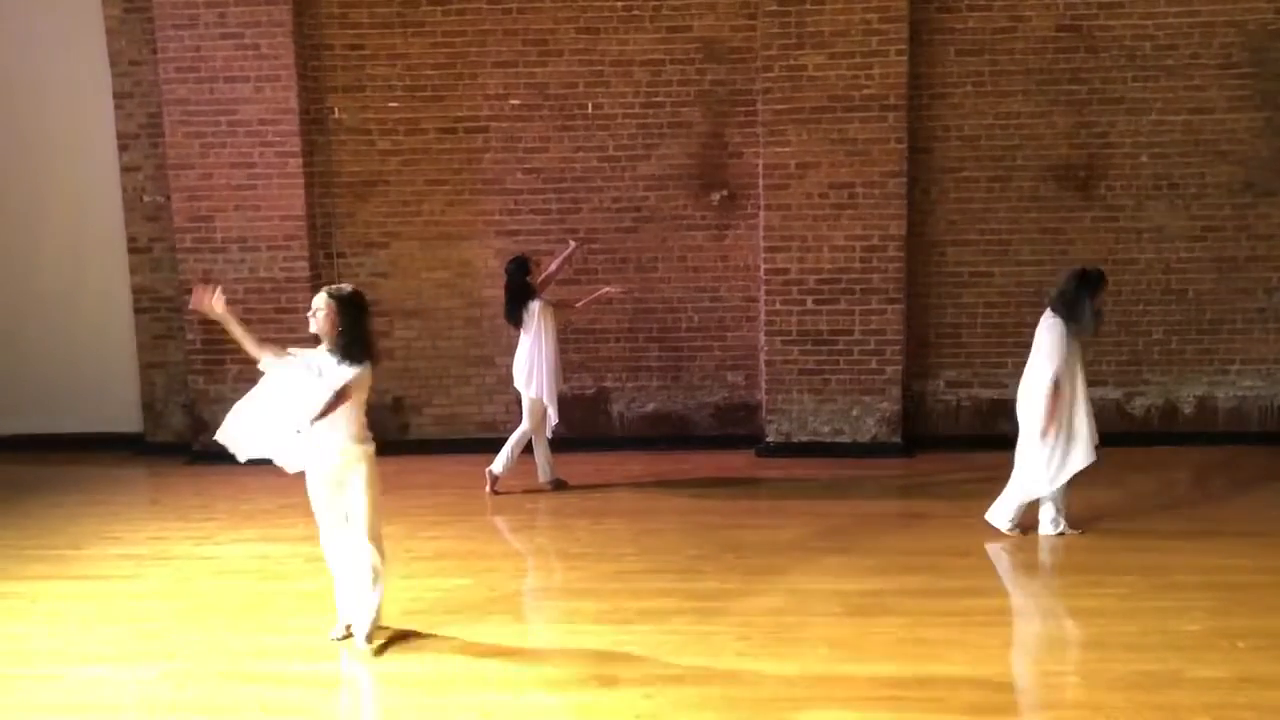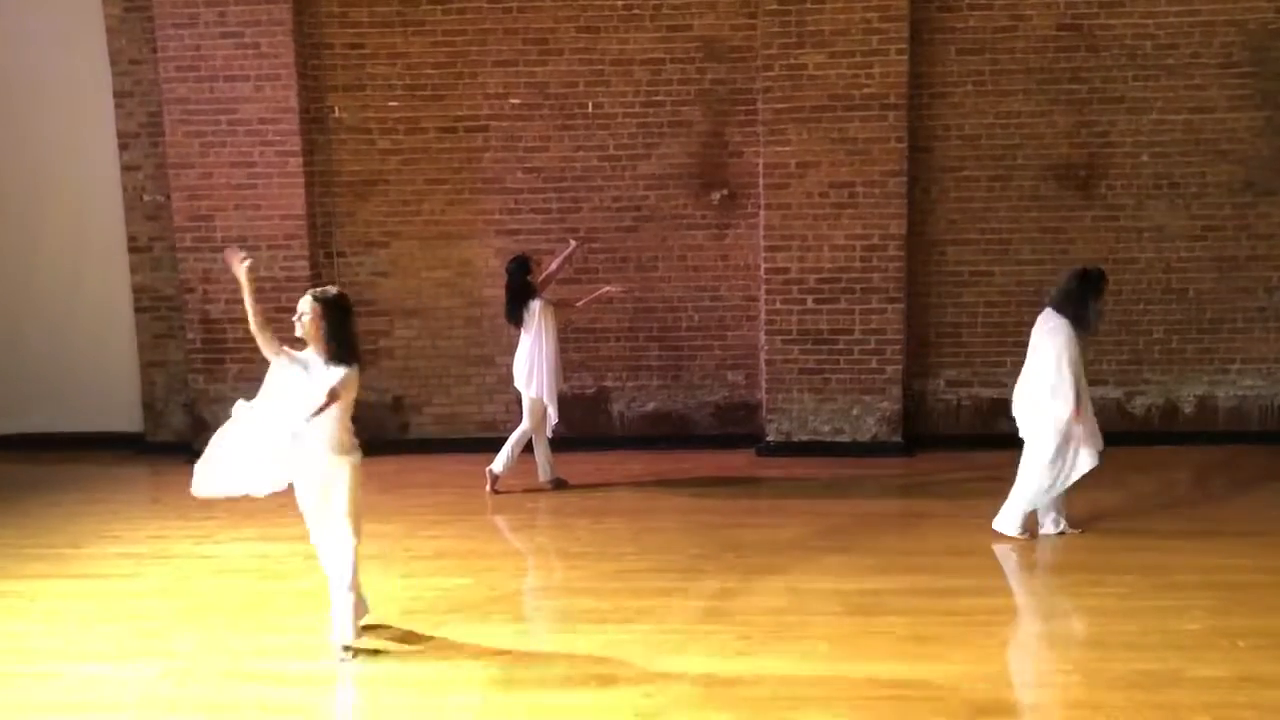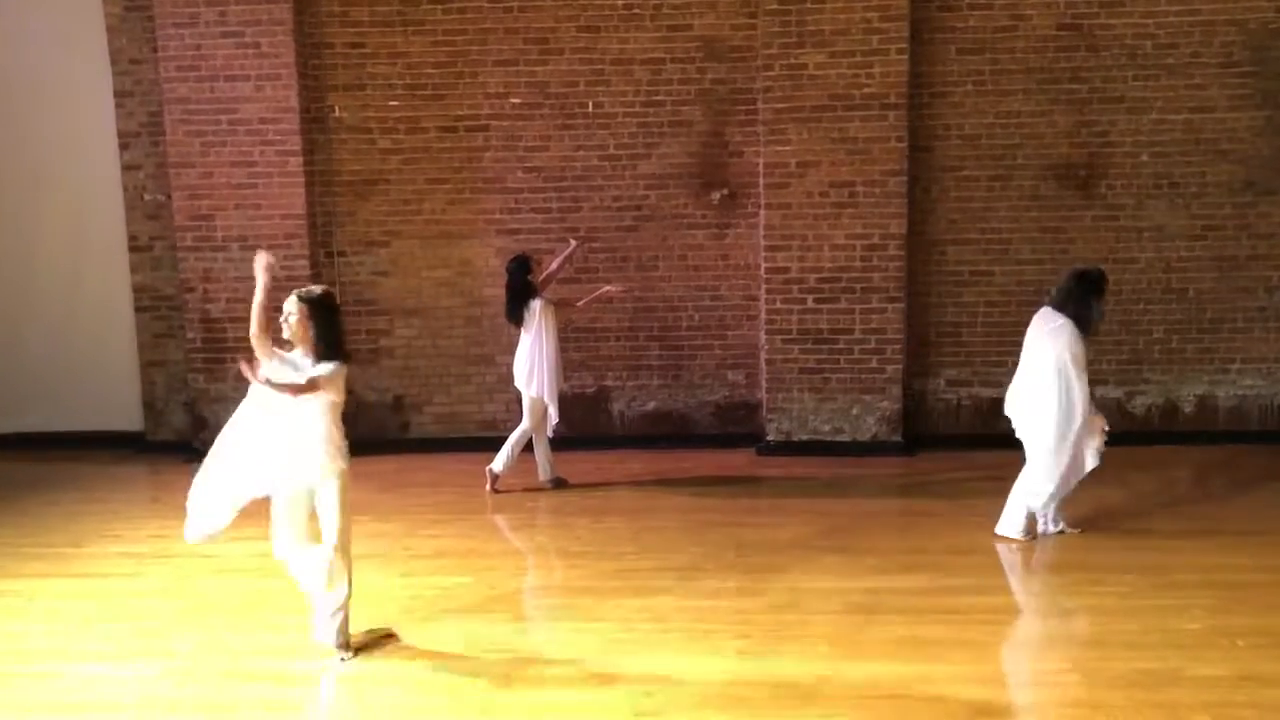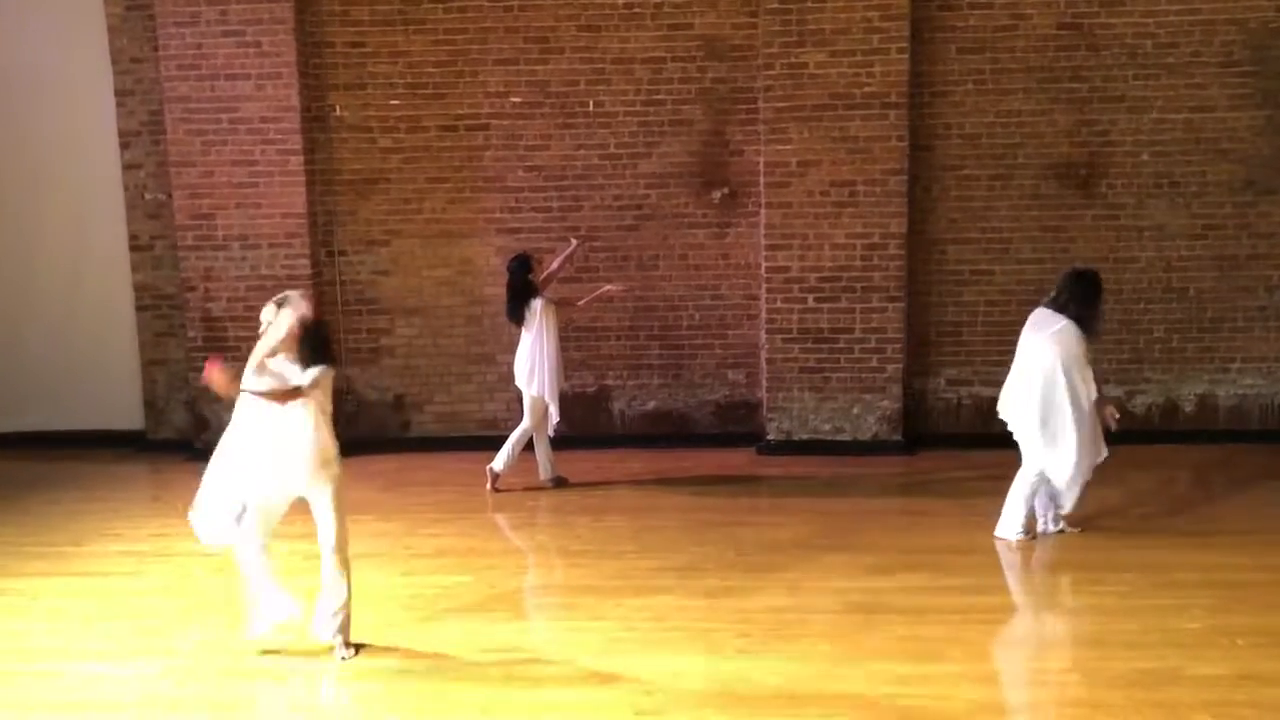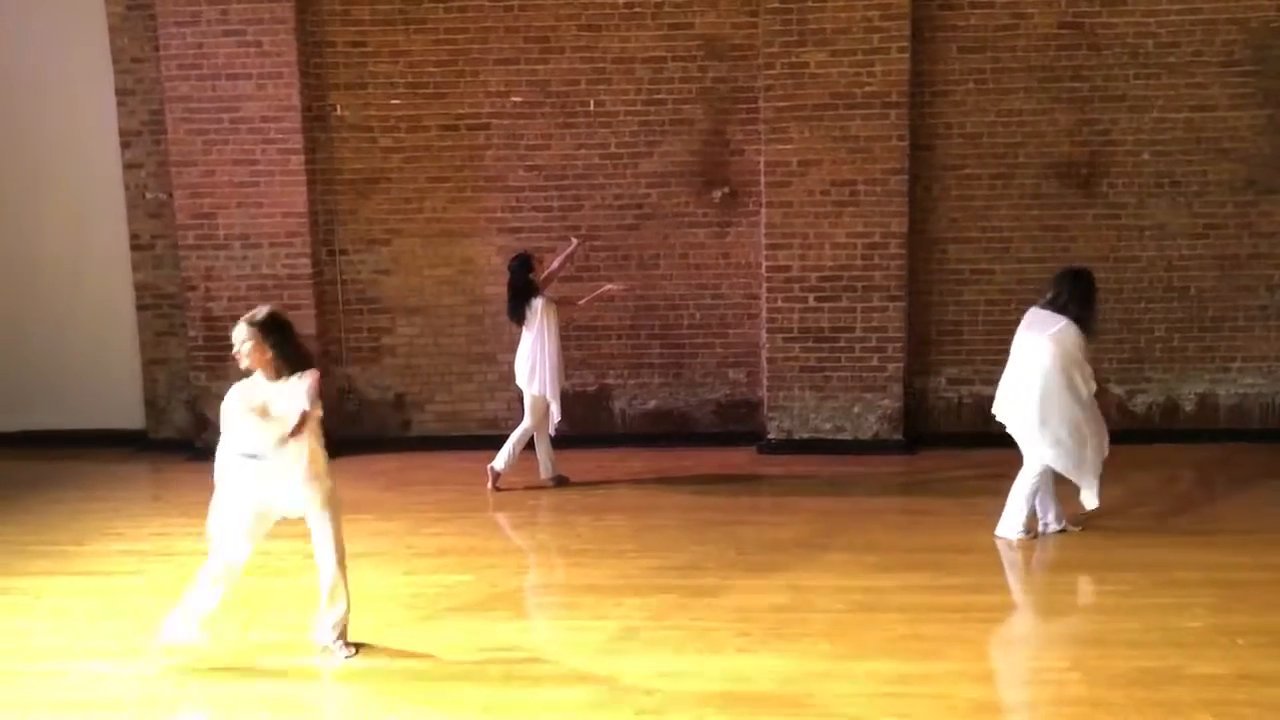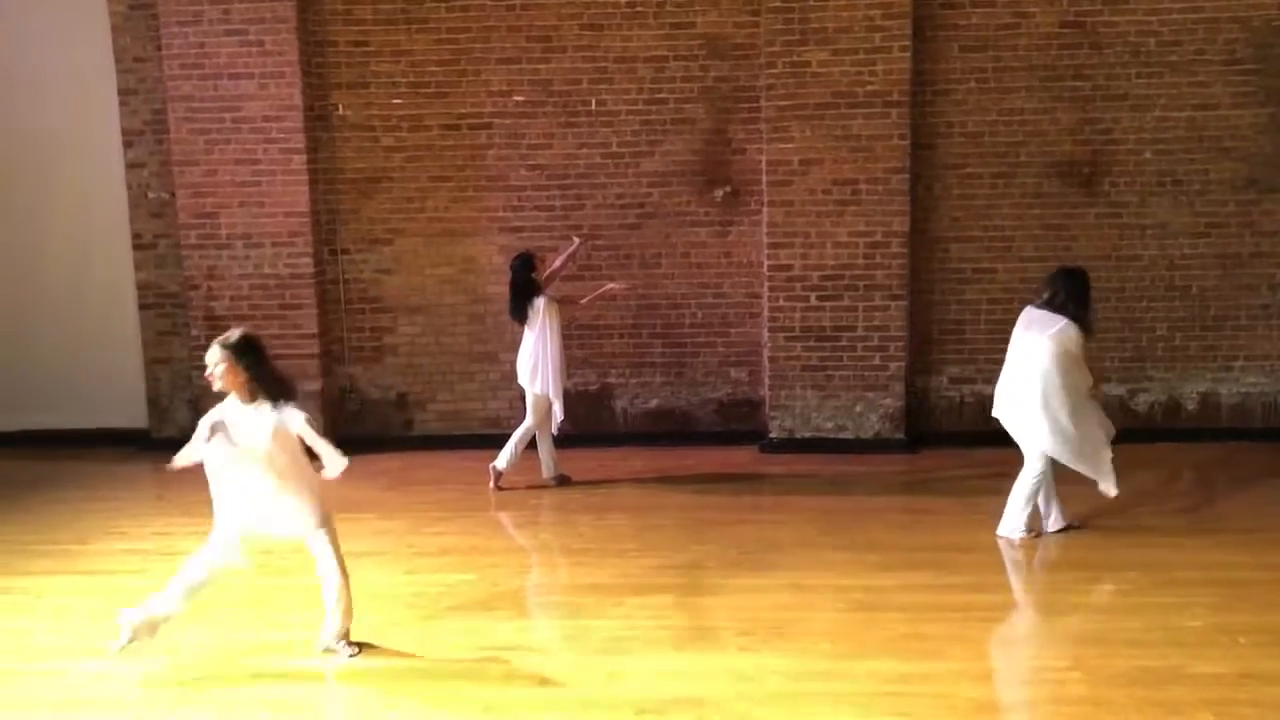
dt=0.1s
person 1, frame 1
left shoulder: (358, 369)
right shoulder: (303, 360)
left elbow: (333, 401)
right elbow: (262, 351)
left wrist: (304, 424)
right wrist: (225, 317)
left hip: (354, 460)
right hip: (318, 463)
left knee: (364, 538)
right knee: (333, 540)
left ankle: (367, 619)
right ankle: (348, 614)
person 1, frame 2
left shoulder: (345, 371)
right shoulder: (292, 362)
left elbow: (323, 401)
right elbow: (261, 335)
left wrist: (296, 421)
right wrist: (245, 284)
left hip: (340, 464)
right hip: (304, 466)
left knee: (346, 542)
right knee: (325, 542)
left ankle: (344, 627)
right ankle: (346, 610)
person 1, frame 3
left shoulder: (333, 370)
right shoulder: (278, 360)
left elbow: (300, 389)
right elbow: (257, 338)
left wrist: (261, 380)
right wrist: (261, 281)
left hip: (328, 466)
right hip: (288, 467)
left knee: (336, 547)
right knee: (287, 544)
left ankle: (337, 631)
right ankle: (324, 600)
person 1, frame 4
left shoulder: (319, 372)
right shoulder: (267, 369)
left elbow: (287, 395)
right elbow: (254, 363)
left wrist: (239, 390)
right wrist: (284, 325)
left hip: (320, 471)
right hip: (275, 472)
left knee: (333, 550)
right knee: (247, 540)
left ankle: (336, 631)
right ankle: (270, 609)
person 1, frame 5
left shoulder: (303, 382)
right shoulder: (241, 390)
left elbow: (301, 420)
right elbow: (247, 407)
left wrist: (275, 444)
left hip: (309, 484)
right hip: (261, 489)
left knee: (331, 563)
right knee: (226, 555)
left ankle: (333, 634)
right ankle: (188, 620)
person 1, frame 6
left shoulder: (281, 406)
right shoulder: (217, 418)
left elbow: (305, 430)
right elbow: (194, 448)
left wrist: (331, 455)
right wrist: (193, 454)
left hip: (299, 502)
right hip: (247, 509)
left knee: (331, 573)
right knee: (199, 570)
left ankle: (336, 635)
right ankle: (146, 621)
person 2, frame 1
left shoulder: (1059, 320)
right shoulder: (1058, 327)
right elbow: (1052, 375)
right wrist: (1048, 416)
left hip: (1047, 404)
right hip: (1044, 406)
left knee: (1057, 464)
right knee: (1038, 465)
left ankle: (1052, 522)
right ankle: (1001, 515)
person 2, frame 2
left shoulder: (1052, 316)
right shoulder: (1064, 328)
right elbow: (1067, 377)
right wrist: (1077, 417)
left hip: (1041, 401)
right hip: (1044, 407)
left knee: (1057, 465)
right knee: (1042, 466)
left ankle: (1052, 522)
right ankle: (1009, 521)
person 2, frame 3
left shoulder: (1045, 315)
right shoulder: (1067, 330)
right elbow: (1076, 378)
right wrist: (1092, 415)
left hip: (1028, 399)
right hip: (1040, 405)
left knee: (1047, 464)
right knee: (1040, 465)
left ankle: (1050, 521)
right ankle: (1011, 524)
person 2, frame 4
left shoulder: (1040, 315)
right shoulder: (1070, 330)
right elbow: (1083, 377)
right wrist: (1101, 405)
left hip: (1023, 399)
right hip: (1036, 406)
left knee: (1047, 464)
right knee: (1036, 466)
left ankle: (1050, 521)
right ankle: (1010, 527)
person 2, frame 5
left shoulder: (1033, 315)
right shoulder: (1070, 331)
right elbow: (1082, 374)
right wrist: (1098, 392)
left hip: (1013, 398)
right hip: (1032, 404)
left knee: (1040, 461)
right knee: (1037, 464)
left ankle: (1051, 521)
right ankle: (1011, 526)
person 2, frame 6
left shoulder: (1029, 314)
right shoulder: (1069, 330)
right elbow: (1078, 372)
right wrist: (1091, 389)
left hip: (1012, 398)
right hip: (1034, 404)
left knee: (1041, 460)
right knee: (1037, 464)
left ankle: (1054, 519)
right ankle: (1013, 526)
person 3, frame 1
left shoulder: (537, 302)
right shoulder: (532, 299)
left elbow: (571, 305)
right elbow: (554, 273)
left wrist: (601, 294)
right wrist: (572, 250)
left hip: (537, 369)
right hip: (533, 369)
left knee: (539, 425)
right knee: (529, 426)
left ankle: (548, 476)
right ankle: (495, 470)
person 3, frame 2
left shoulder: (536, 302)
right shoulder: (533, 300)
left elbow: (570, 303)
right elbow: (556, 275)
left wrist: (599, 288)
right wrist: (572, 249)
left hip: (537, 368)
right hip: (533, 369)
left knee: (539, 425)
right knee: (529, 425)
left ankle: (548, 475)
right ankle: (495, 469)
person 3, frame 3
left shoulder: (537, 301)
right shoulder: (534, 299)
left elbow: (570, 300)
right elbow: (557, 276)
left wrist: (602, 293)
right wrist: (573, 249)
left hip: (537, 367)
right hip: (533, 368)
left knee: (540, 424)
right knee: (529, 425)
left ankle: (548, 475)
right ankle: (496, 469)
person 3, frame 4
left shoulder: (537, 300)
right shoulder: (535, 299)
left elbow: (569, 297)
right elbow: (559, 278)
right wrist: (574, 249)
left hip: (537, 366)
right hip: (534, 367)
left knee: (540, 423)
right knee: (530, 424)
left ankle: (549, 473)
right ankle: (496, 468)
person 3, frame 5
left shoulder: (537, 300)
right shoulder: (536, 299)
right elbow: (554, 269)
left wrist: (603, 291)
right wrist: (574, 248)
left hip: (538, 366)
right hip: (535, 367)
left knee: (541, 422)
right knee: (531, 423)
left ankle: (550, 472)
right ankle: (497, 467)
person 3, frame 6
left shoulder: (538, 298)
right shoulder: (538, 299)
right wrist: (576, 247)
left hip: (540, 365)
right hip: (537, 366)
left knee: (543, 421)
right knee: (533, 422)
left ankle: (552, 472)
right ankle: (499, 466)
